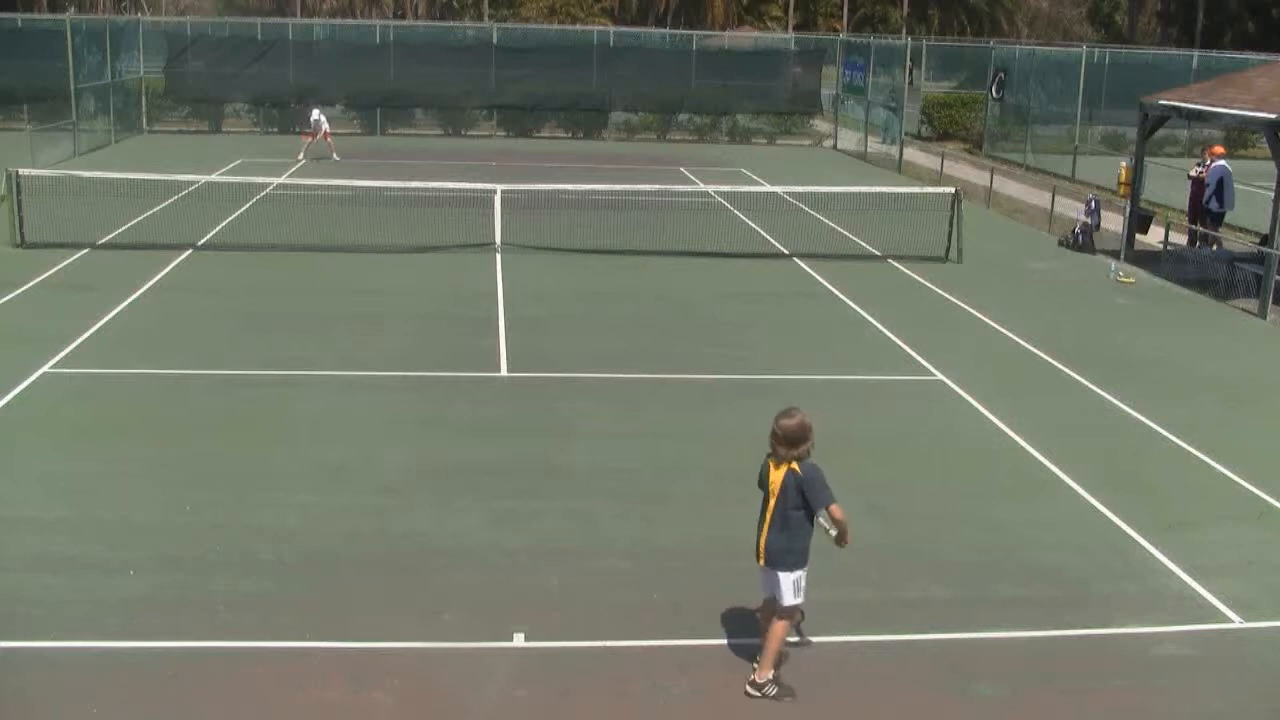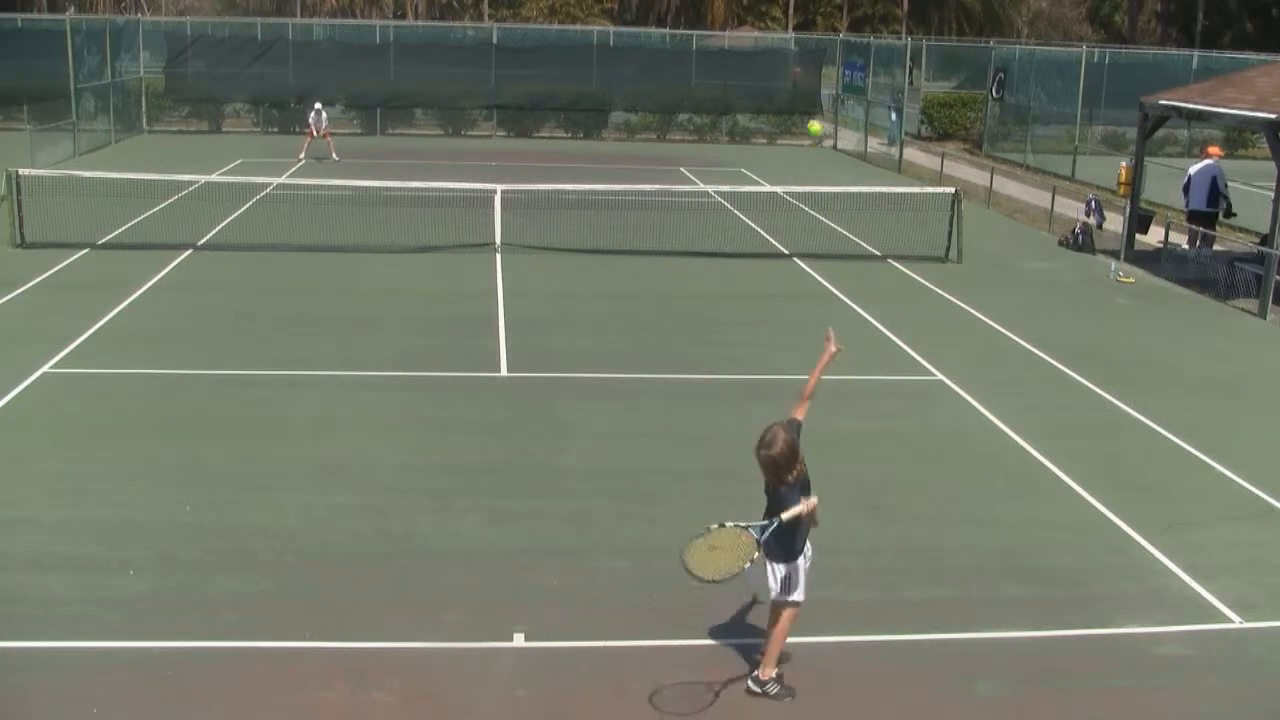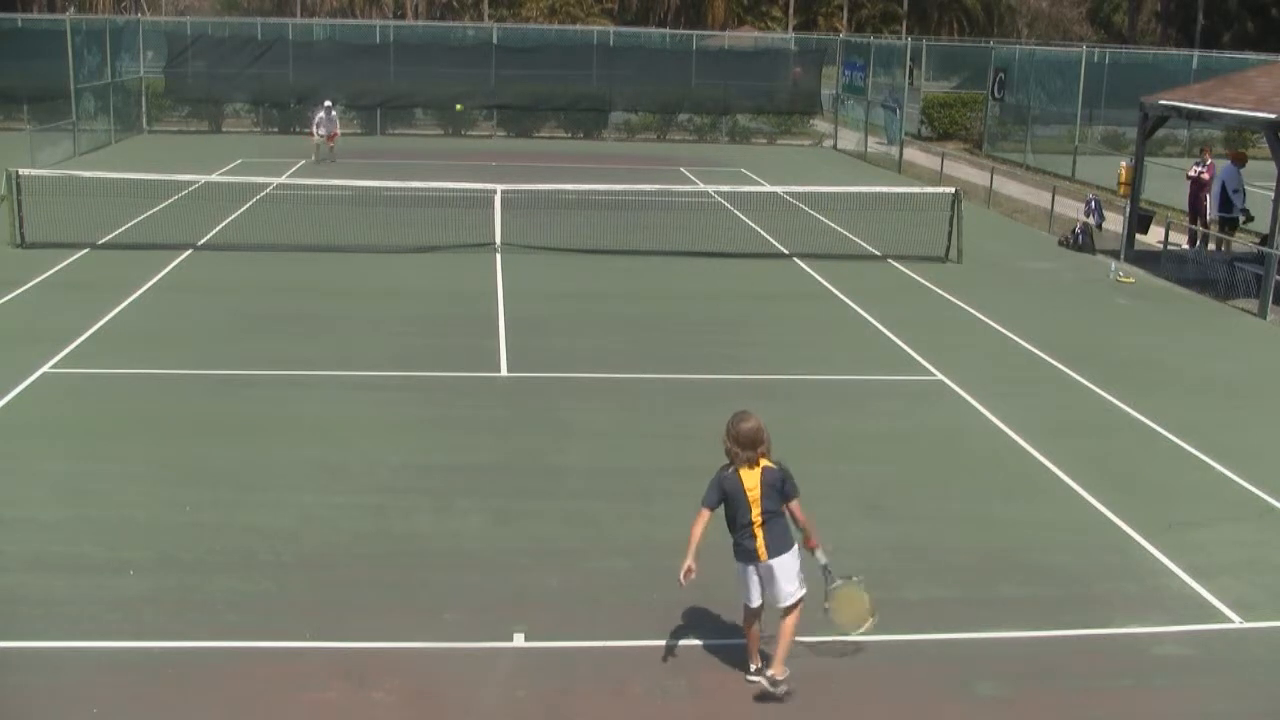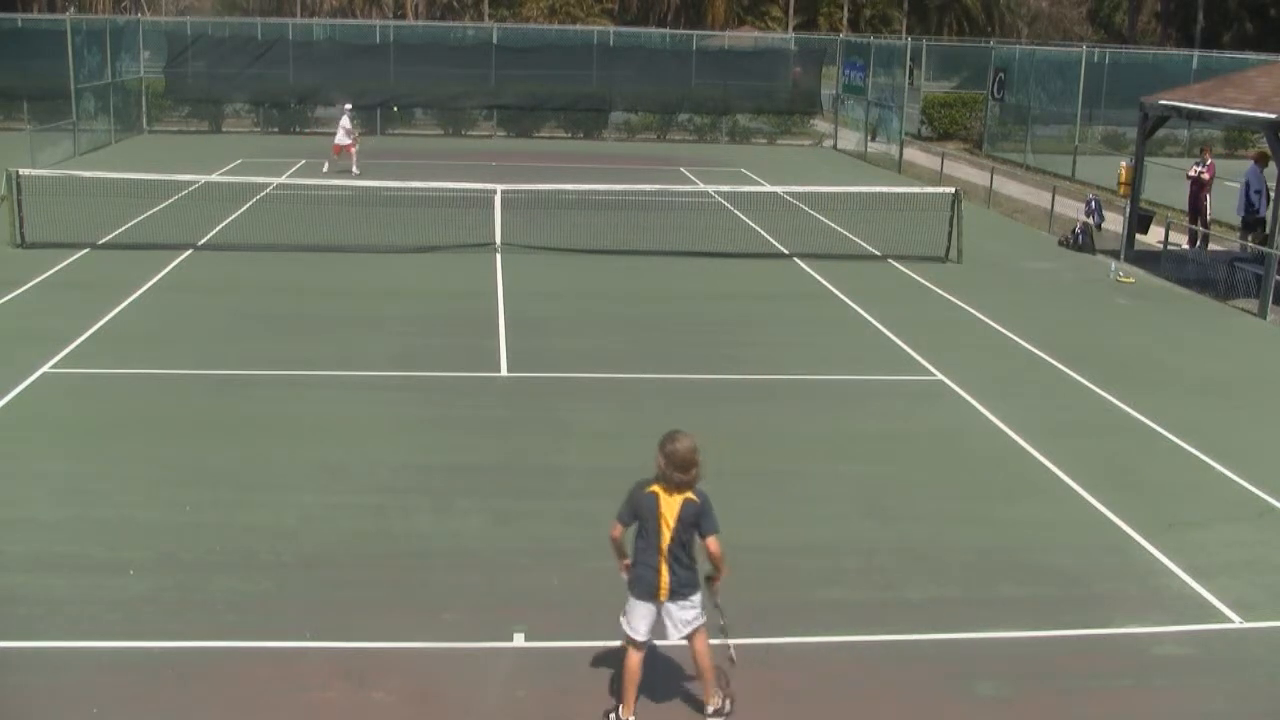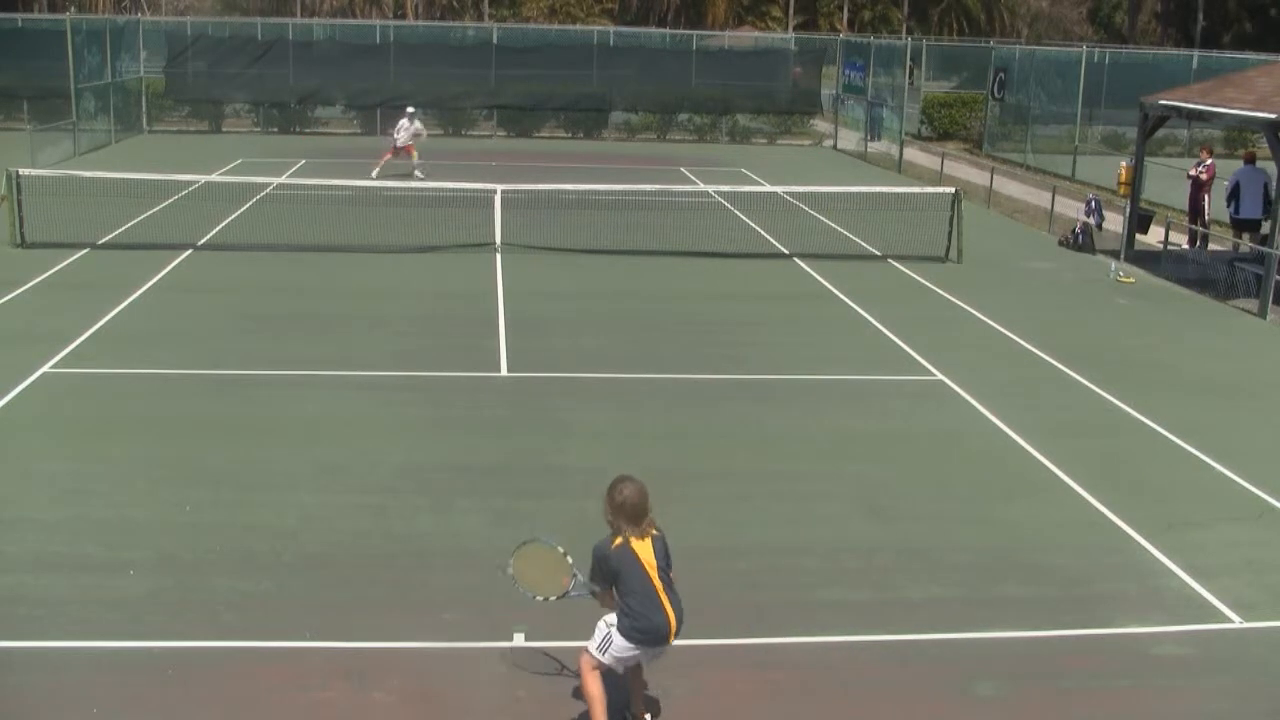
dt=1s
person 1, frame 1
left shoulder: (770, 463)
right shoulder: (808, 472)
right elbow: (835, 513)
right wrist: (844, 534)
left hip: (767, 548)
right hip: (790, 555)
left knee: (771, 604)
right knee: (785, 613)
left ankle: (764, 655)
right ankle: (761, 677)
person 1, frame 2
left shoulder: (785, 441)
right shoulder: (786, 488)
left elbow: (805, 398)
right elbow: (806, 519)
left wrist: (826, 358)
right wrist: (808, 509)
left hip: (787, 543)
right hip: (784, 551)
left knee: (784, 602)
right knee: (787, 606)
left ankle: (770, 649)
right ankle: (763, 674)
person 1, frame 3
left shoulder: (724, 476)
right shoulder: (777, 471)
left elbow: (702, 517)
right elbow: (794, 510)
left wrist: (689, 557)
right wrist: (809, 536)
left hip: (745, 554)
right hip: (780, 550)
left knee: (752, 609)
right knee: (792, 606)
left ankle: (755, 665)
right ankle: (777, 671)
person 1, frame 4
left shoulder: (641, 492)
right shoulder: (698, 500)
left elbow: (616, 534)
right elbow: (714, 550)
left wrist: (623, 558)
right wrist: (718, 574)
left hip: (643, 585)
right hip: (682, 587)
left knee: (635, 647)
right knee: (697, 636)
person 1, frame 5
left shoulder: (605, 550)
right shoulder: (657, 537)
left elbow: (607, 599)
left hip: (640, 628)
right hip: (671, 624)
left knee: (588, 665)
right knee: (629, 656)
